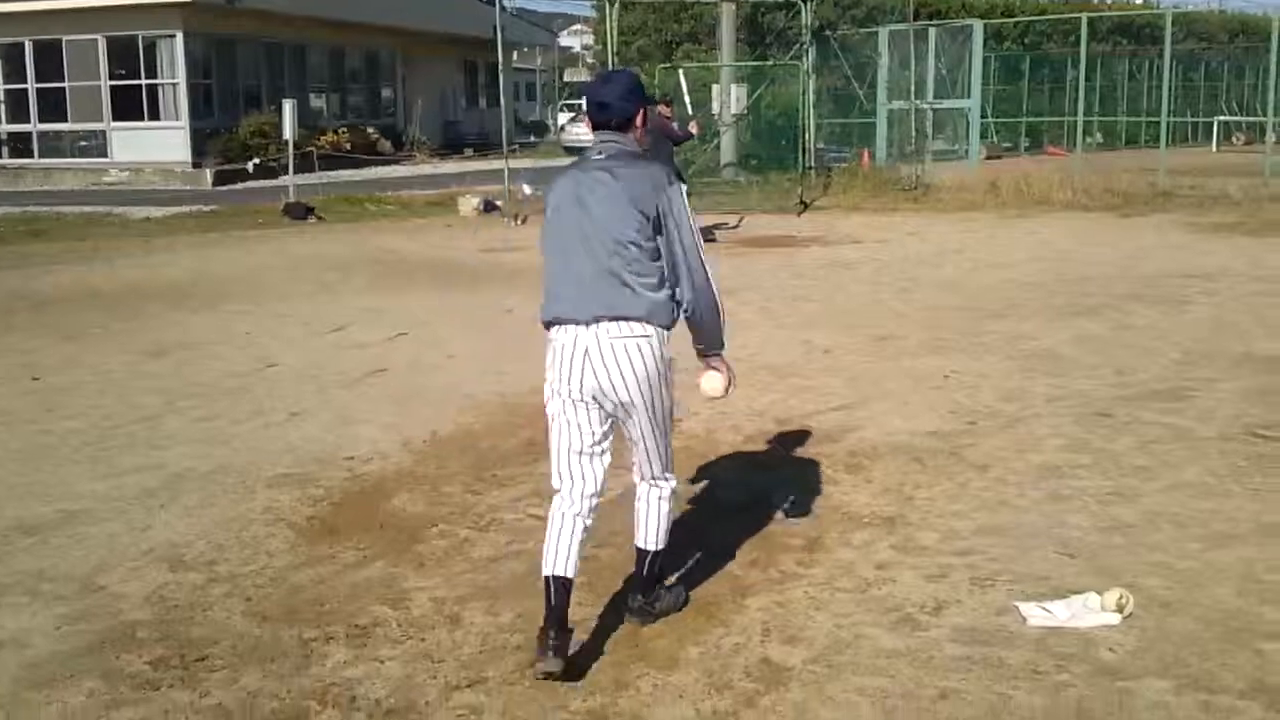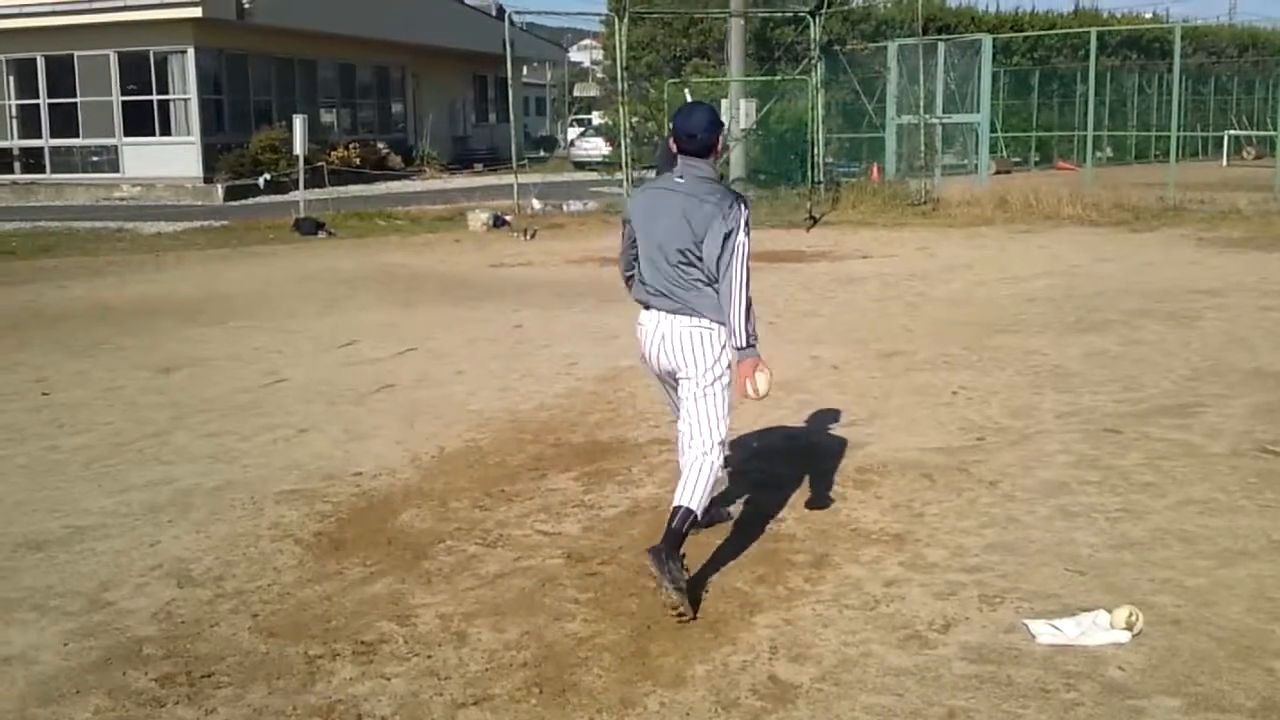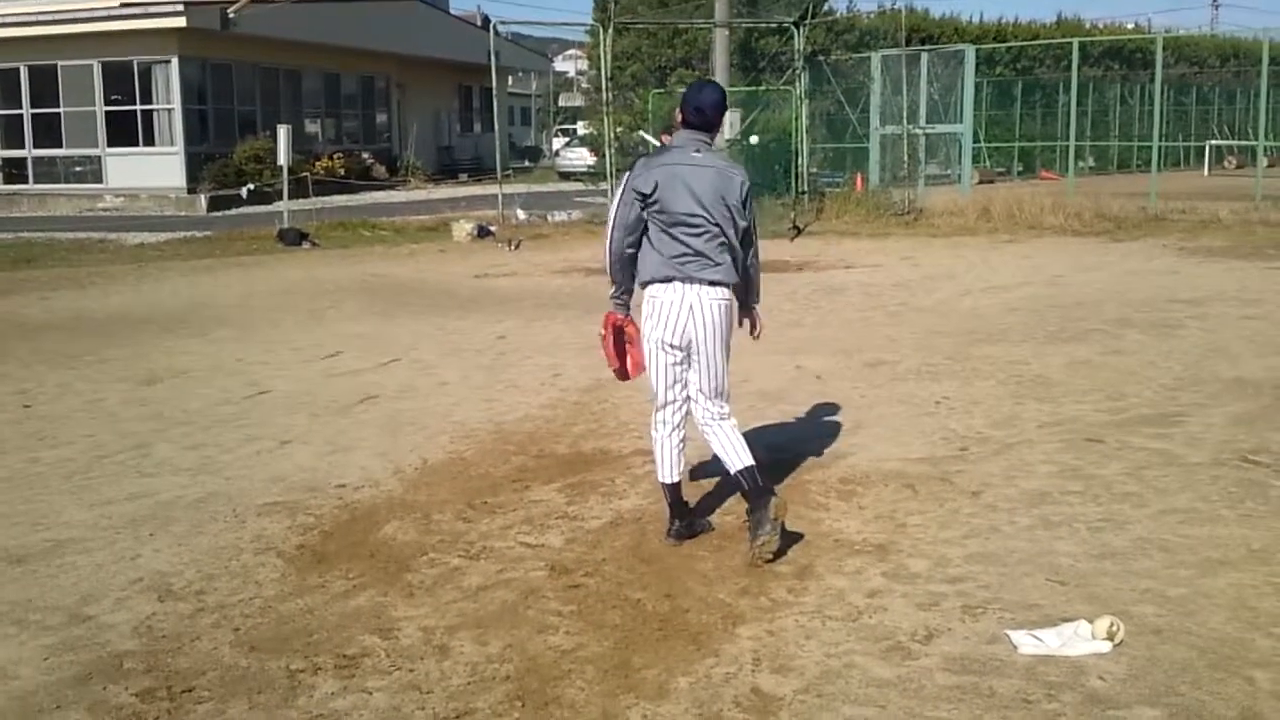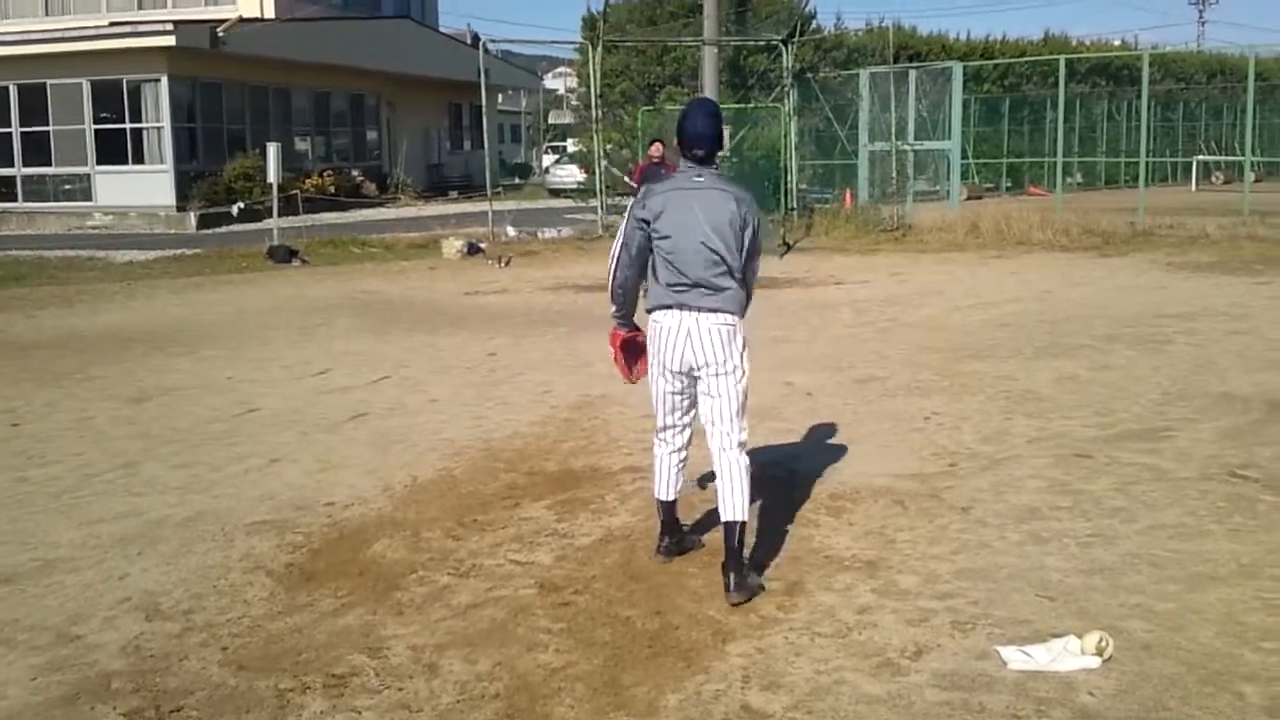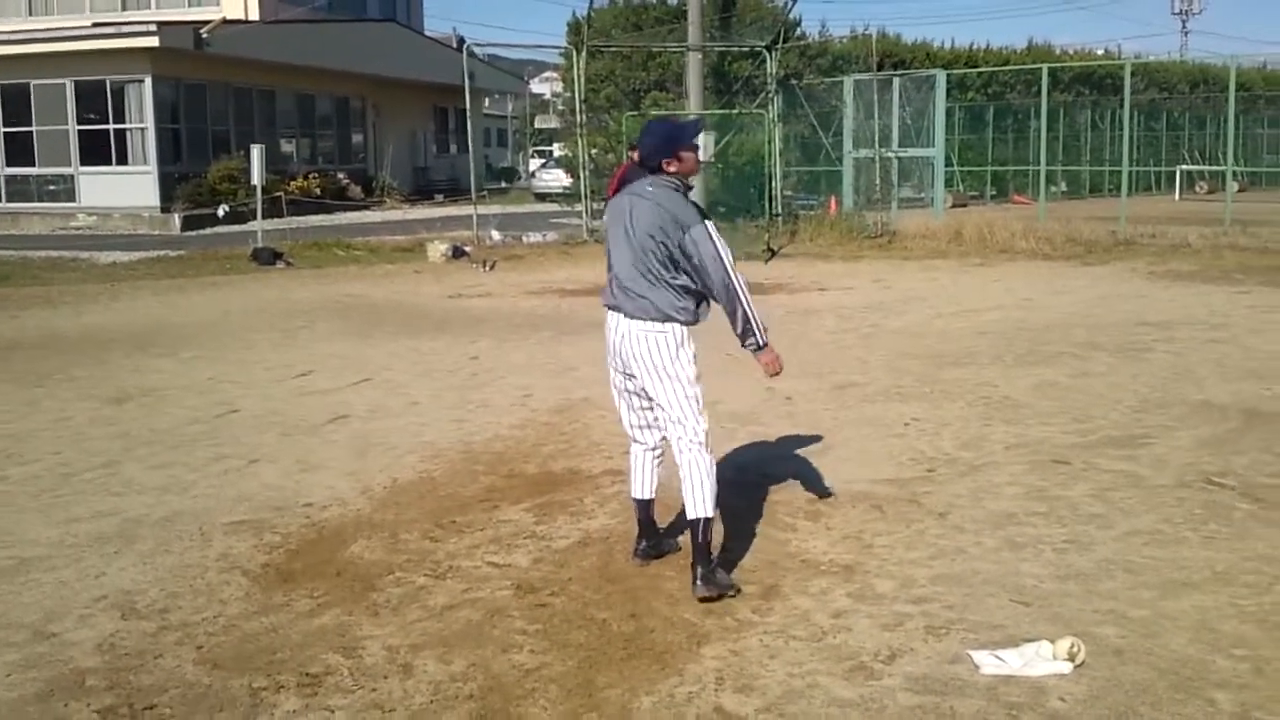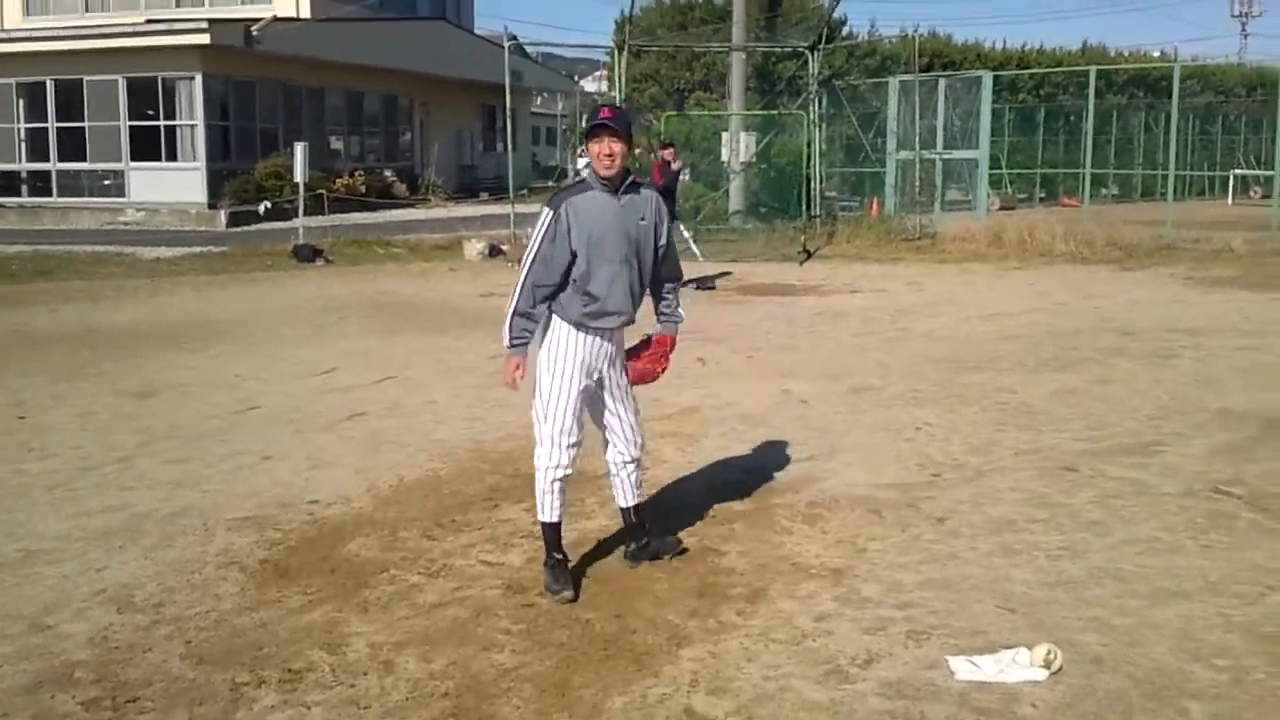
dt=0.7s
person 1, frame 1
left shoulder: (557, 189)
right shoulder: (659, 182)
right elbow: (691, 273)
right wrist: (712, 347)
left hip: (566, 347)
right hip: (634, 344)
left knee: (572, 493)
right knee: (653, 476)
left ankle: (554, 631)
right ankle: (645, 591)
person 1, frame 2
left shoulder: (643, 196)
right shoulder: (729, 205)
left elbow: (628, 265)
right elbow: (733, 280)
right wrist: (746, 348)
left hip: (651, 327)
right hip: (700, 332)
left knee: (690, 424)
right knee: (705, 450)
left ankle: (692, 509)
right ankle: (667, 551)
person 1, frame 3
left shoulder: (648, 169)
right shoulder: (733, 176)
left elbow: (621, 240)
right elbow: (747, 246)
left wrist: (620, 301)
right wrist: (749, 302)
left hip: (660, 299)
right hip: (715, 300)
left knee: (662, 411)
right knee: (712, 410)
left ankle: (680, 517)
right ankle: (759, 497)
person 1, frame 4
left shoulder: (652, 197)
right shoulder: (740, 201)
left elbow: (626, 267)
right elbow: (748, 273)
left wrist: (622, 319)
left hip: (667, 327)
right hip: (721, 329)
left knee: (670, 436)
right knee: (729, 444)
left ankle: (670, 534)
right ankle: (735, 570)
person 1, frame 5
left shoulder: (622, 202)
right shoulder: (685, 213)
right elbow: (723, 282)
right wrist: (758, 343)
left hip: (621, 328)
right hip: (661, 335)
left knee: (644, 439)
right knee: (692, 446)
left ankle: (647, 536)
right ankle: (704, 569)
person 1, frame 6
left shoulder: (649, 203)
right shoulder: (567, 206)
left elbow: (664, 270)
right elbow: (535, 277)
left wrist: (669, 322)
right wrist: (517, 344)
left hip: (612, 340)
right hip: (568, 338)
left knee: (625, 445)
right knee: (556, 454)
left ankle: (637, 537)
right ankle: (554, 558)
